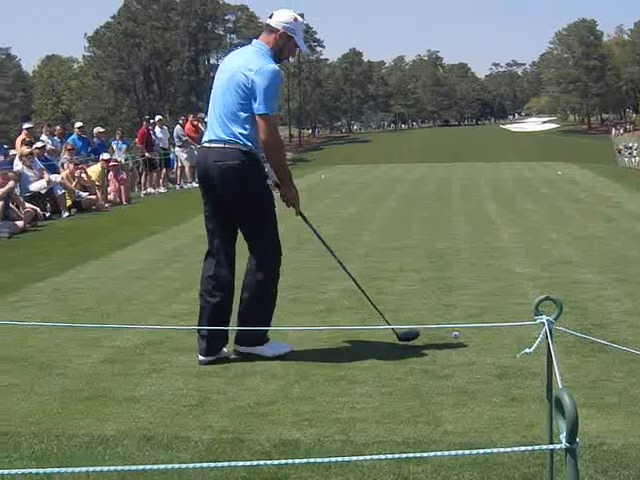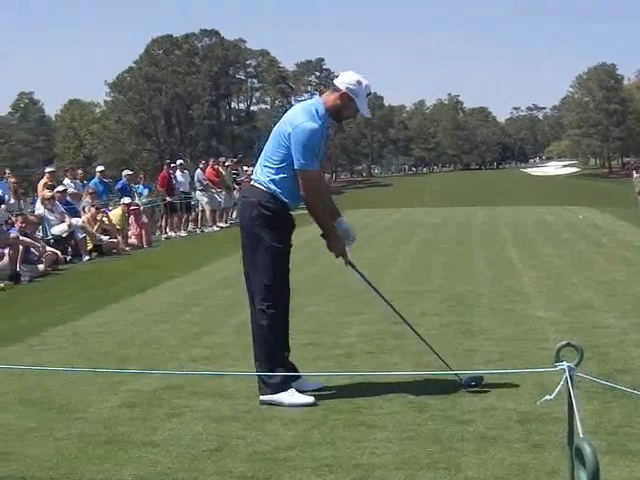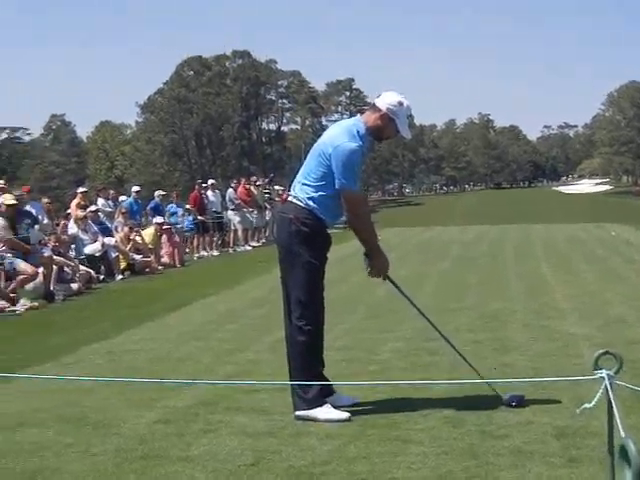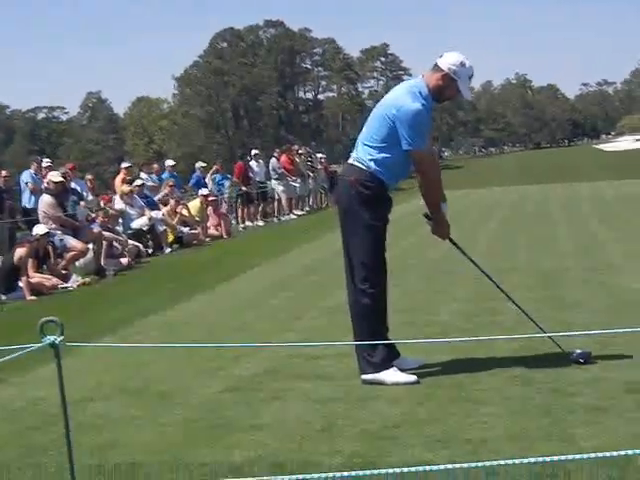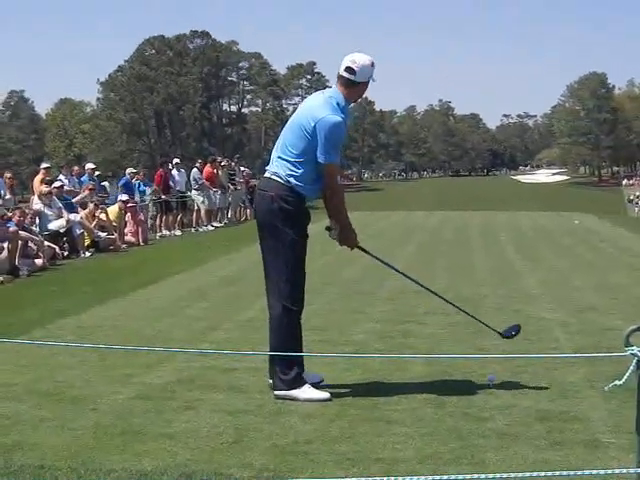
dt=1s
person 1, frame 1
left shoulder: (231, 59)
right shoulder: (267, 70)
right elbow: (268, 136)
right wrist: (287, 184)
left hip: (208, 158)
right hip: (238, 164)
left knee: (218, 255)
right knee: (265, 253)
left ankle: (210, 344)
right ankle: (251, 335)
person 1, frame 2
left shoulder: (315, 118)
right shoulder: (308, 124)
left elbow: (316, 180)
right elbow: (308, 190)
left wrist: (339, 220)
right wrist: (330, 234)
left hip: (271, 209)
right hip: (264, 208)
left knee: (277, 296)
right knee: (268, 298)
left ankle: (283, 372)
right ankle: (272, 384)
person 1, frame 3
left shoulder: (351, 131)
right shoulder: (348, 145)
left elbow: (358, 200)
right elbow: (353, 210)
left wrist: (374, 246)
right wrist: (375, 254)
left hip: (306, 225)
right hip: (301, 226)
left knee: (311, 312)
right knee: (304, 314)
left ankle: (317, 389)
right ankle: (307, 400)
person 1, frame 4
left shoulder: (416, 96)
right shoulder: (412, 106)
left elbow: (427, 159)
right elbow: (424, 168)
left wrist: (440, 205)
right wrist: (438, 217)
left hip: (369, 188)
right hip: (362, 189)
left knee: (373, 276)
right knee: (366, 278)
left ankle: (383, 353)
right ankle: (374, 364)
person 1, frame 5
left shoulder: (321, 100)
right shoulder: (331, 119)
left elbow: (324, 178)
right elbow: (331, 183)
left wrist: (336, 220)
right wrist: (345, 227)
left hip: (275, 196)
right hip: (283, 202)
left knee: (285, 290)
right knee: (288, 294)
left ankle: (283, 369)
right ankle: (287, 380)
